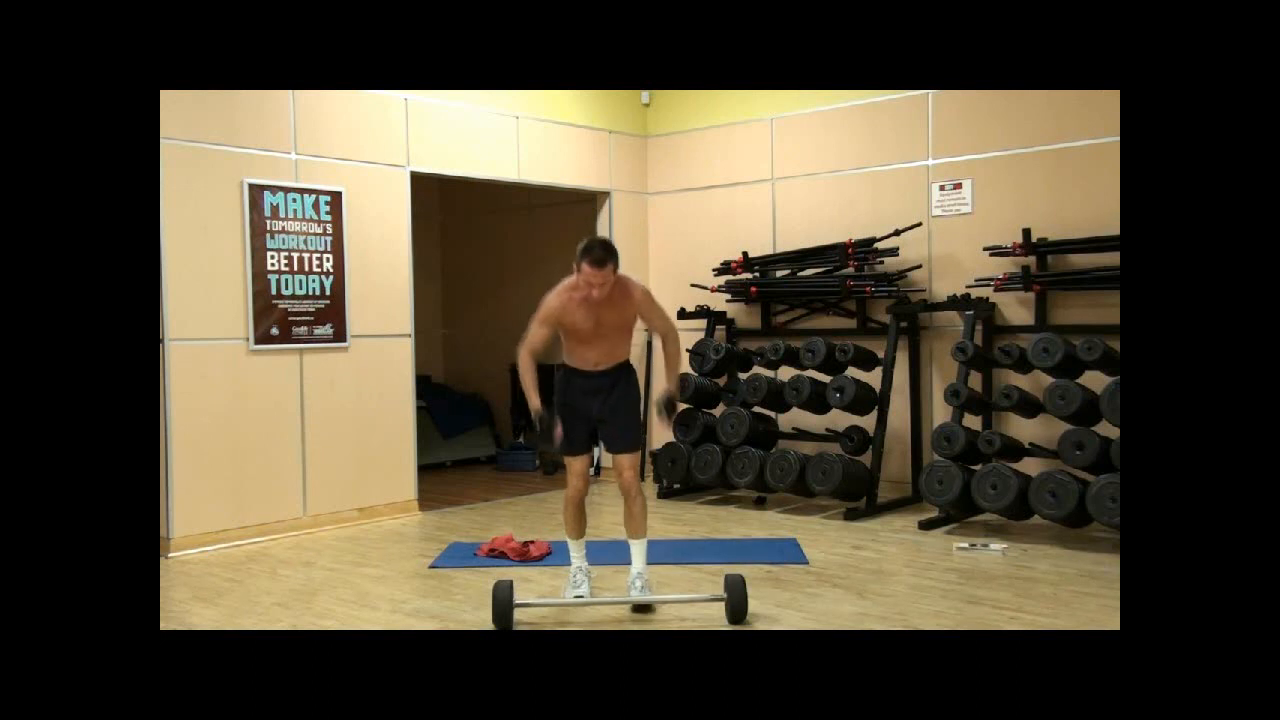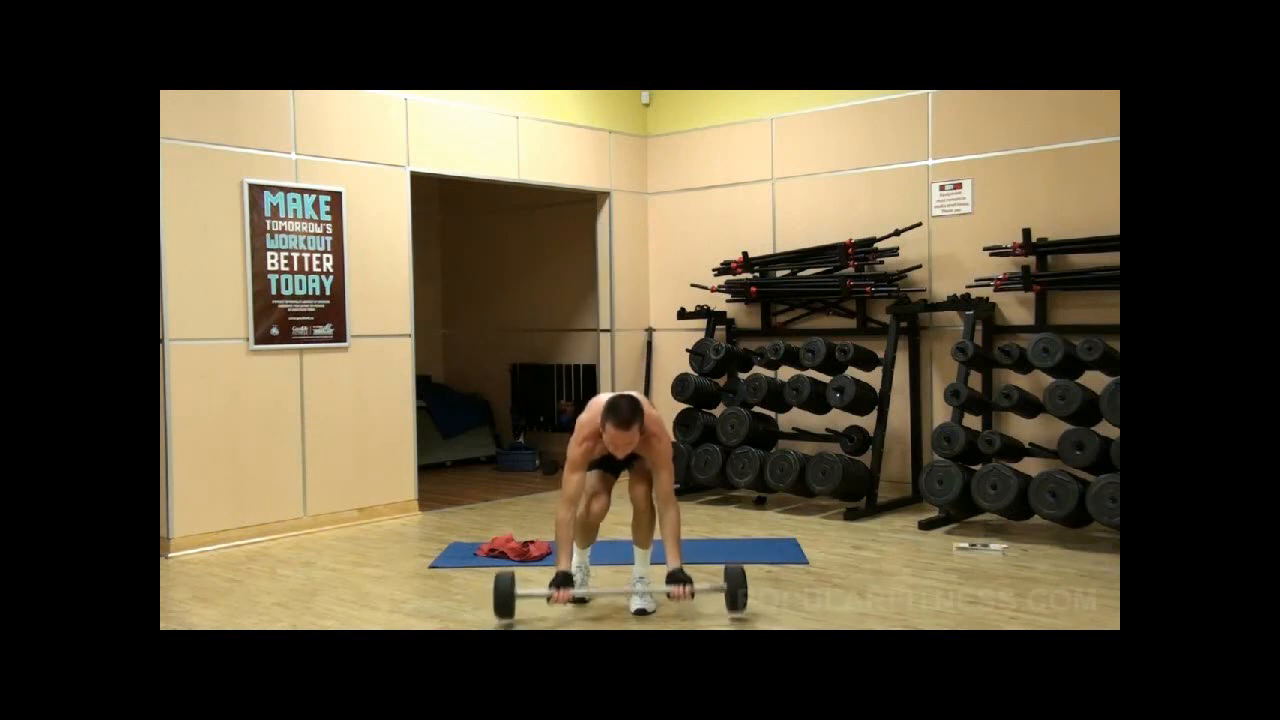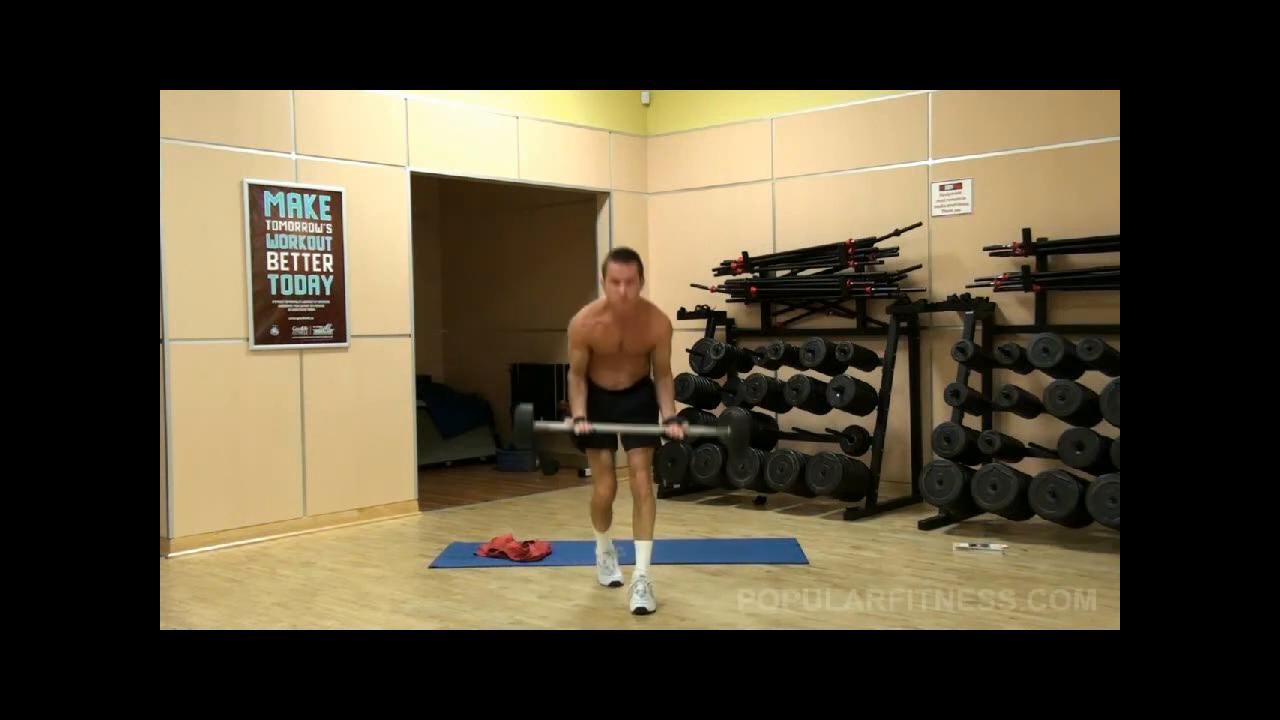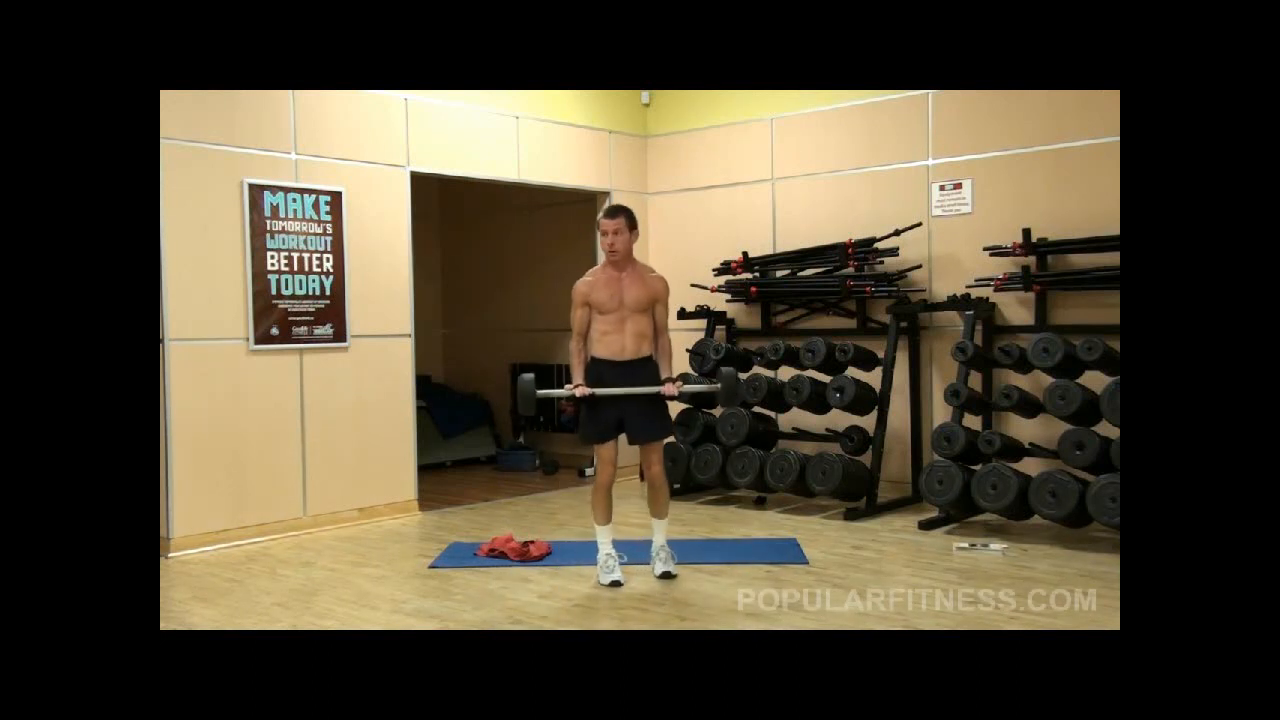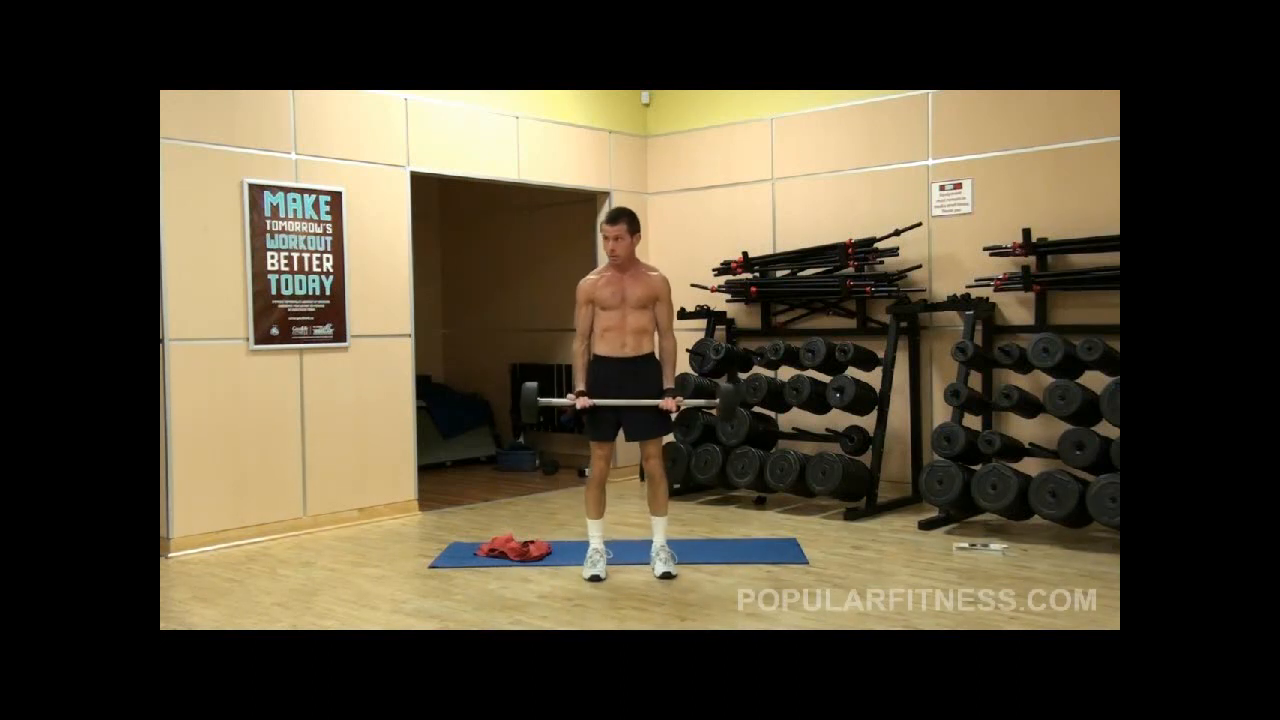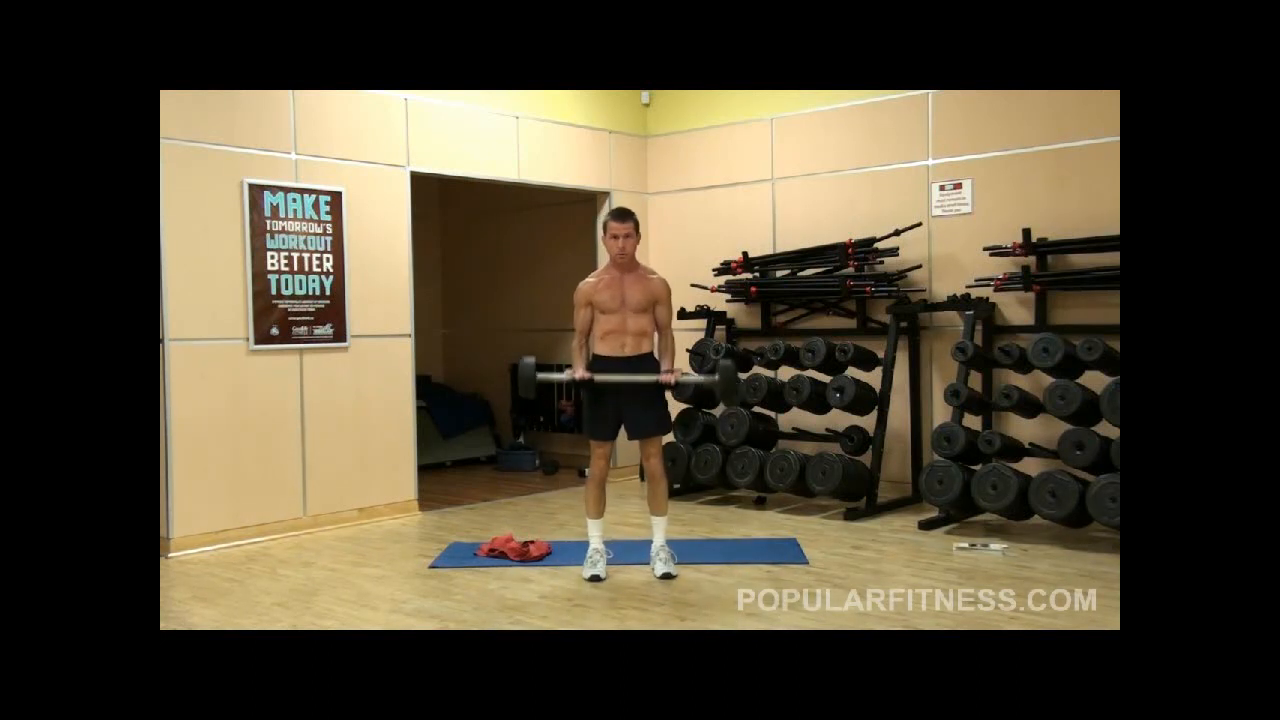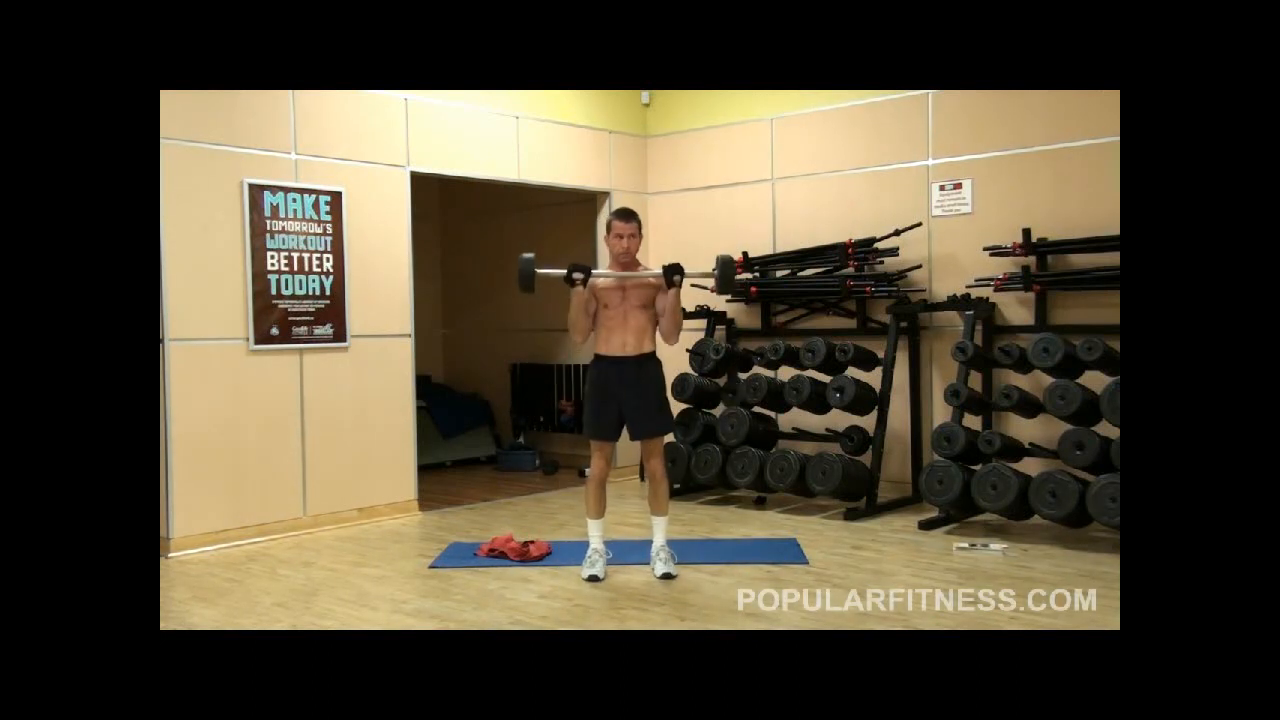
dt=0.7s
person 1, frame 1
left shoulder: (634, 293)
right shoulder: (559, 299)
left elbow: (669, 335)
right elbow: (526, 351)
left wrist: (671, 390)
right wrist: (536, 409)
left hip: (619, 384)
right hip: (575, 386)
left knee: (630, 480)
right knee: (577, 486)
left ankle: (639, 572)
right ankle: (578, 569)
person 1, frame 2
left shoulder: (657, 437)
right shoulder: (585, 436)
left elbow: (667, 504)
right elbow: (567, 505)
left wrist: (675, 569)
right wrist: (562, 571)
left hip: (642, 453)
right hip: (599, 454)
left knee: (642, 496)
right knee: (596, 505)
left ankle: (641, 577)
right ankle: (579, 566)
person 1, frame 3
left shoulder: (658, 323)
right shoulder: (584, 323)
left elbow: (662, 372)
right elbow: (577, 372)
left wrist: (669, 415)
right wrist: (578, 414)
left hip: (638, 395)
right hip: (598, 397)
left knee: (641, 482)
right knee: (604, 487)
left ankle: (641, 577)
right ankle: (605, 552)
person 1, frame 4
left shoulder: (655, 282)
right shoulder: (585, 286)
left elbow: (661, 335)
right elbow: (578, 339)
left wrist: (667, 377)
right wrist: (578, 379)
left hip: (643, 375)
right hip: (602, 377)
left knee: (655, 469)
right knee: (605, 472)
left ankle: (660, 545)
right ankle: (606, 553)
person 1, frame 5
left shoulder: (656, 281)
right shoulder: (589, 285)
left elbow: (666, 336)
right elbow: (581, 340)
left wrist: (669, 387)
right wrist: (580, 387)
left hip: (644, 371)
right hip: (603, 373)
left knee: (654, 463)
right knee: (599, 464)
left ankle: (660, 545)
right ankle: (596, 547)
person 1, frame 6
left shoulder: (656, 284)
right shoulder: (588, 287)
left elbow: (665, 332)
right elbow: (580, 337)
left wrist: (668, 367)
right wrist: (578, 367)
left hip: (644, 372)
right hip: (603, 373)
left knee: (654, 461)
right knee: (598, 463)
left ankle: (659, 545)
right ankle: (596, 547)
person 1, frame 7
left shoulder: (656, 281)
right shoulder: (593, 282)
left elbow: (671, 335)
right elbow: (578, 335)
left wrist: (674, 290)
right wrist: (577, 289)
left hip: (645, 371)
right hip: (605, 372)
left knee: (654, 461)
right knee: (599, 462)
left ankle: (659, 545)
right ankle: (595, 547)
